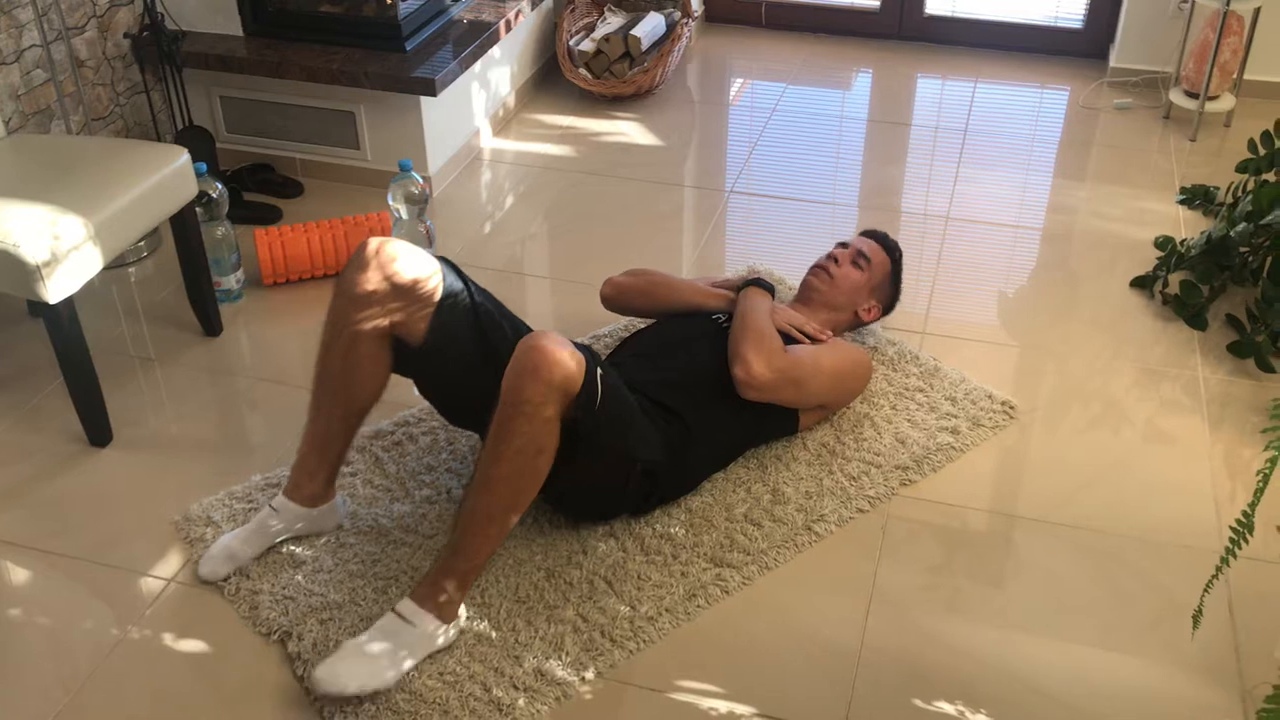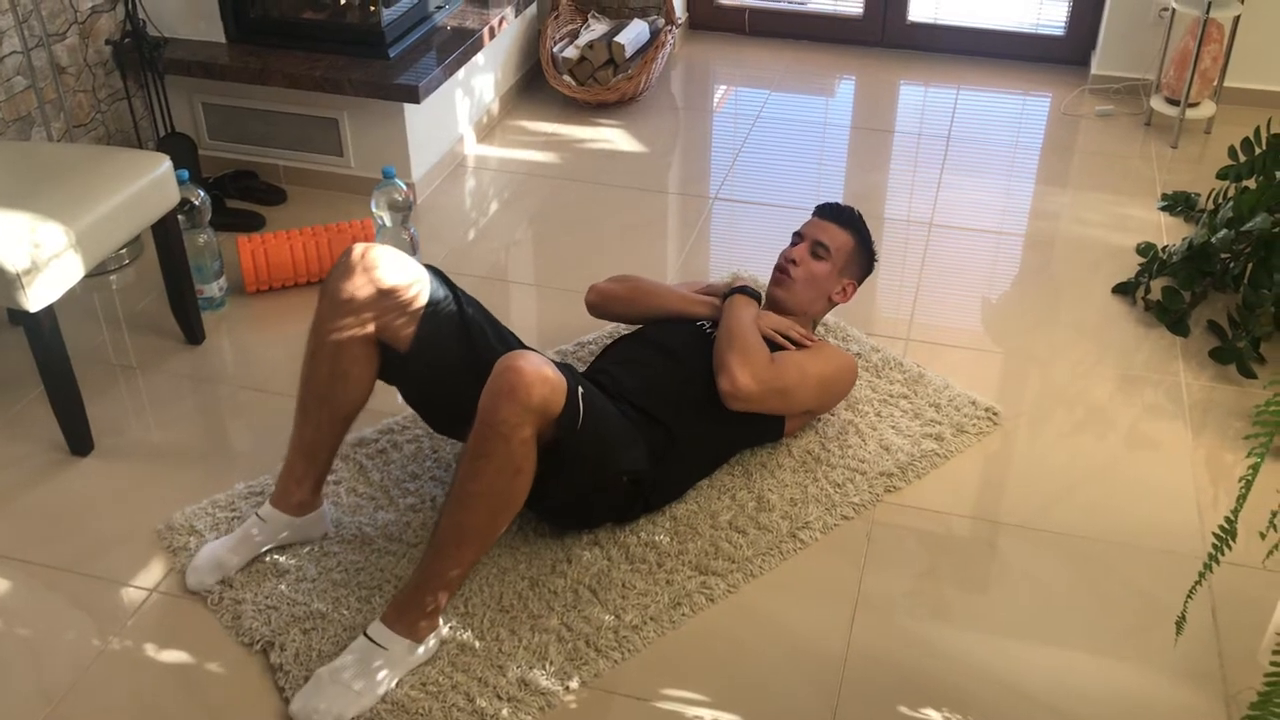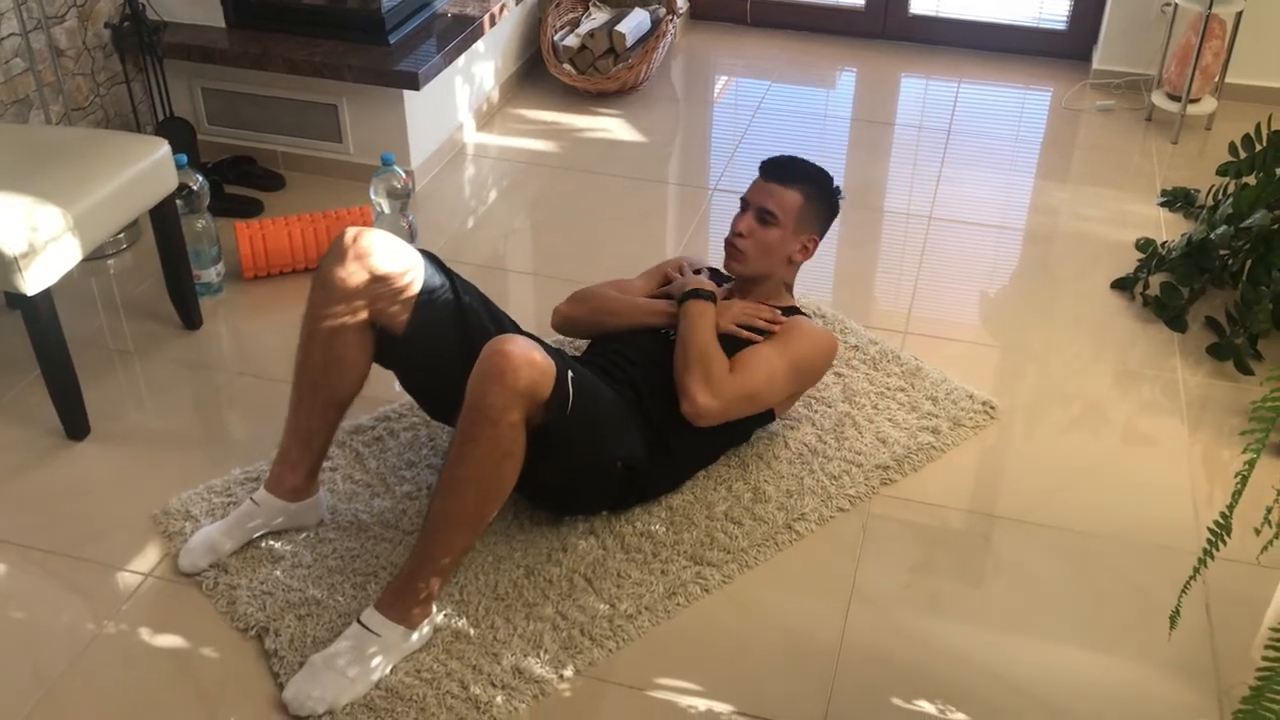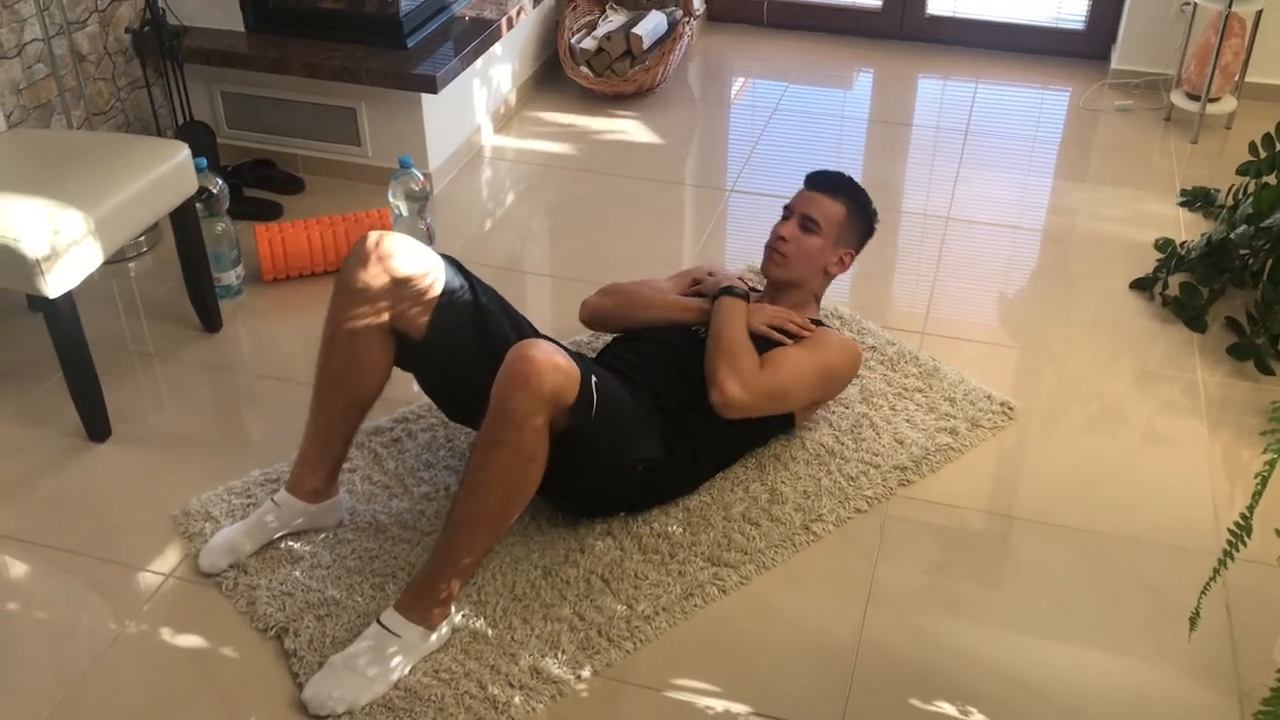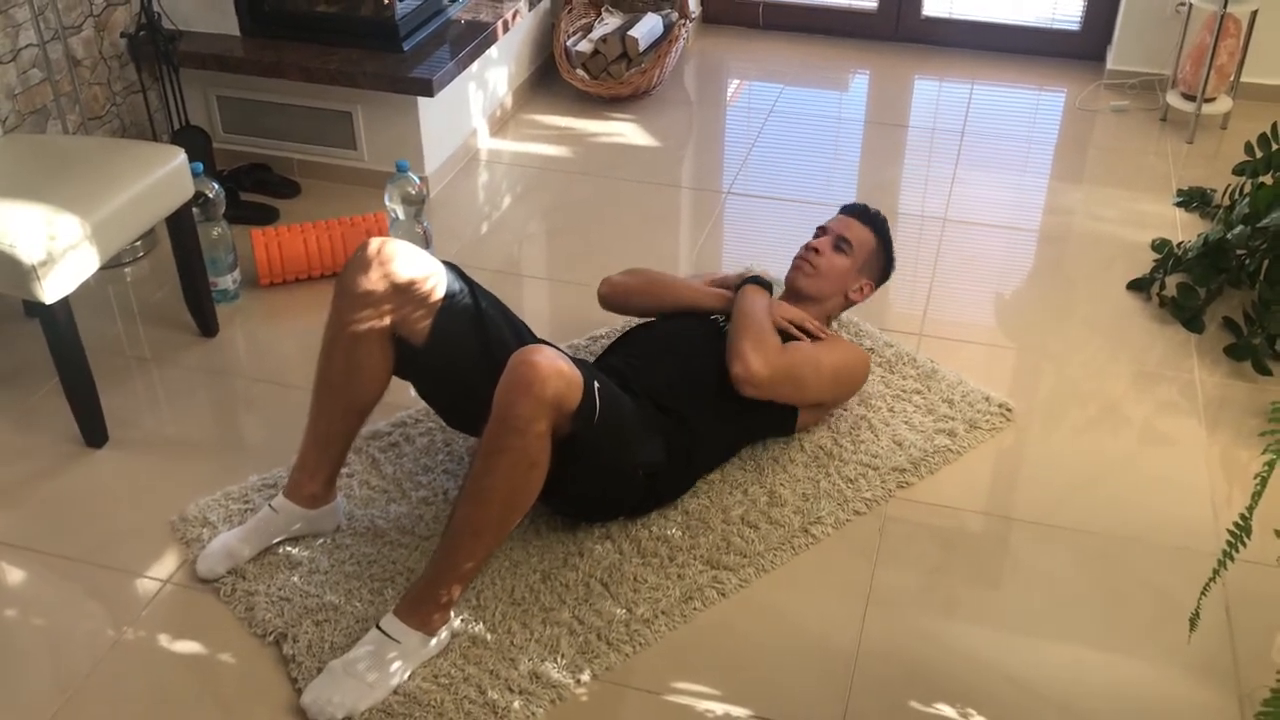
dt=1s
person 1, frame 1
left shoulder: (844, 363)
right shoulder: (748, 299)
left elbow: (753, 372)
right elbow: (619, 289)
left wrist: (754, 296)
right wrist: (741, 295)
left hip: (632, 455)
right hip: (558, 404)
left knee: (547, 357)
right knee: (383, 265)
left ankle: (435, 605)
right ankle: (308, 497)
person 1, frame 2
left shoulder: (828, 366)
right shoulder: (728, 299)
left elbow: (740, 384)
right elbow: (604, 296)
left wrist: (740, 304)
right wrist: (725, 302)
left hip: (621, 462)
right hip: (551, 411)
left knee: (525, 381)
right knee: (368, 273)
left ankle: (411, 625)
right ankle: (295, 505)
person 1, frame 3
left shoulder: (804, 340)
right shoulder: (698, 272)
left elbow: (703, 400)
right elbow: (570, 313)
left wrist: (696, 302)
right wrist: (684, 303)
left hip: (614, 451)
right hip: (547, 399)
left knee: (512, 363)
right knee: (362, 256)
left ankle: (405, 610)
right ankle: (291, 491)
person 1, frame 4
left shoulder: (829, 350)
right shoulder: (720, 281)
left elbow: (732, 392)
right elbow: (597, 307)
left wrist: (729, 299)
right wrist: (714, 305)
left hip: (632, 453)
right hip: (564, 405)
left knee: (536, 367)
right knee: (384, 260)
left ankle: (423, 612)
right ankle: (310, 492)
person 1, frame 5
left shoulder: (839, 358)
right shoulder: (739, 296)
left elbow: (750, 367)
right elbow: (615, 288)
left wrist: (753, 291)
right wrist: (738, 294)
left hip: (635, 456)
right hip: (569, 406)
left knee: (539, 370)
right knee: (384, 265)
left ankle: (423, 617)
right ankle: (309, 497)
